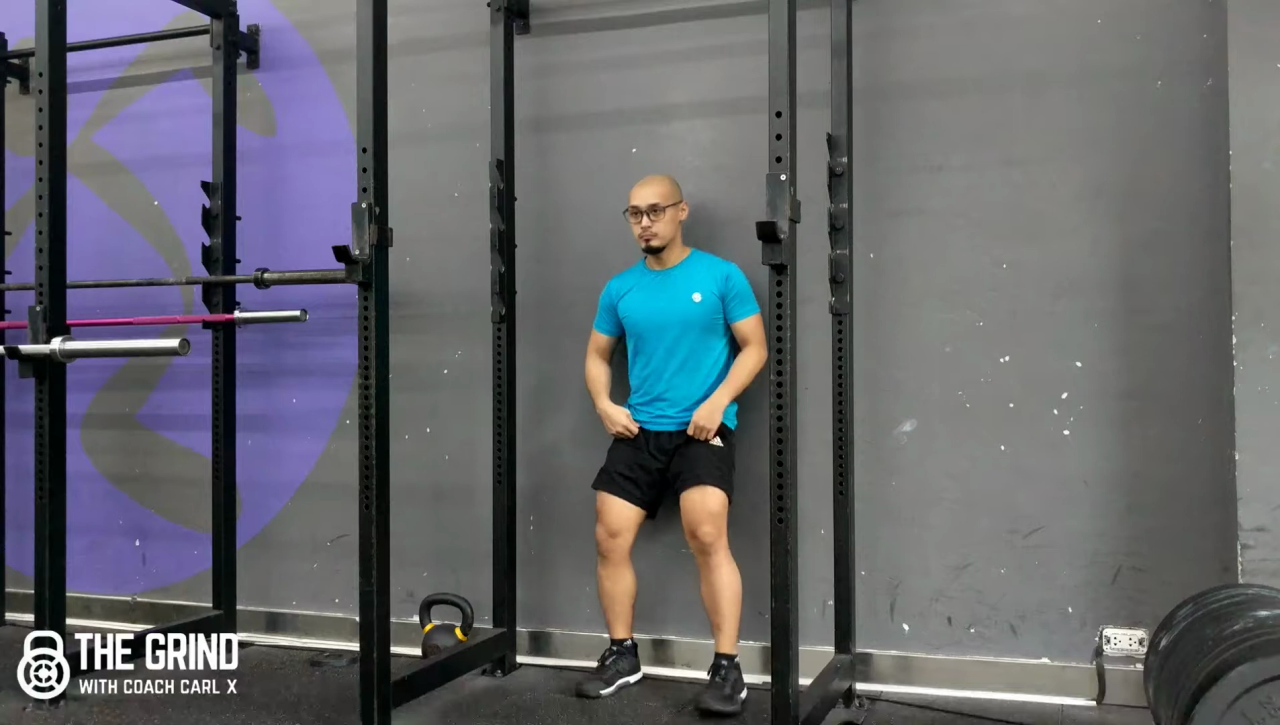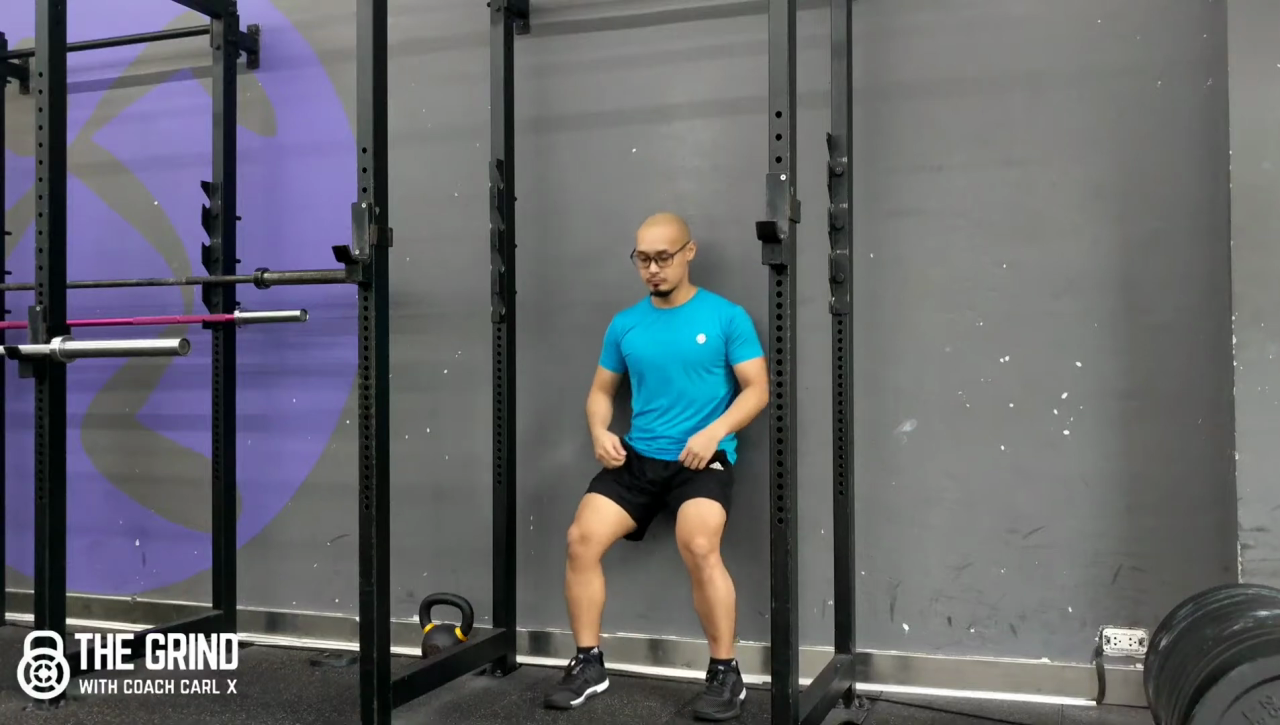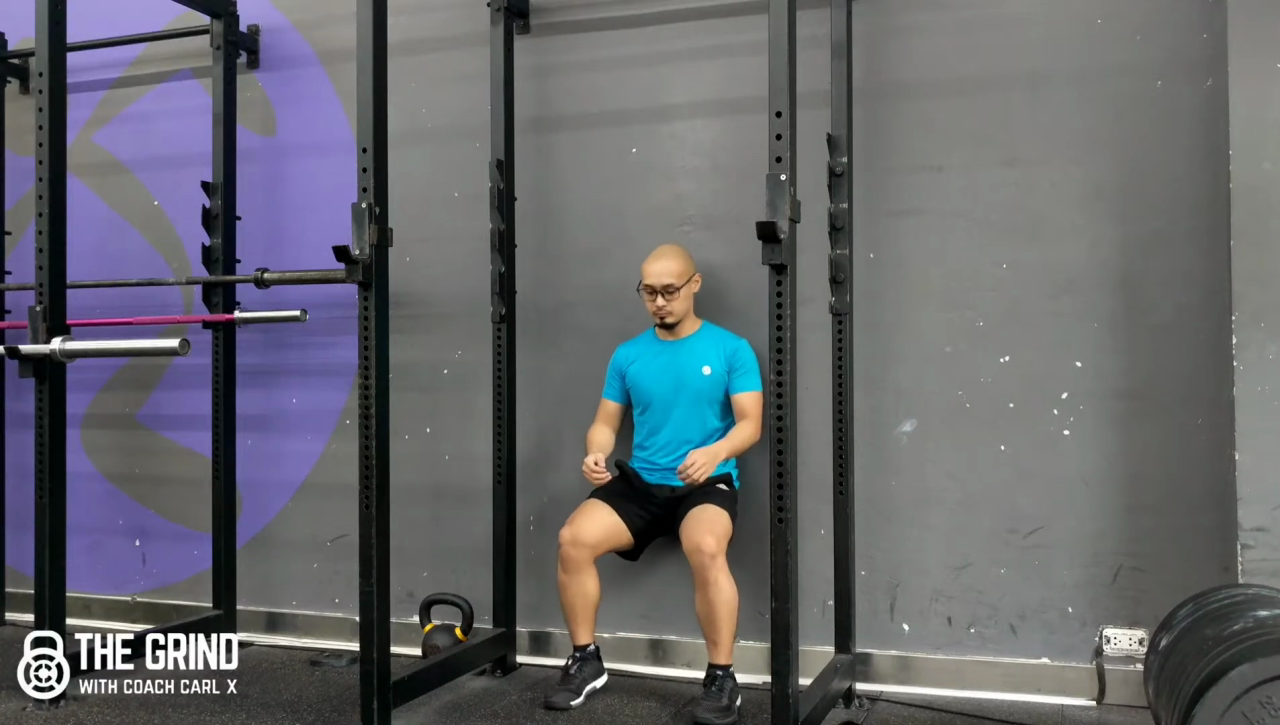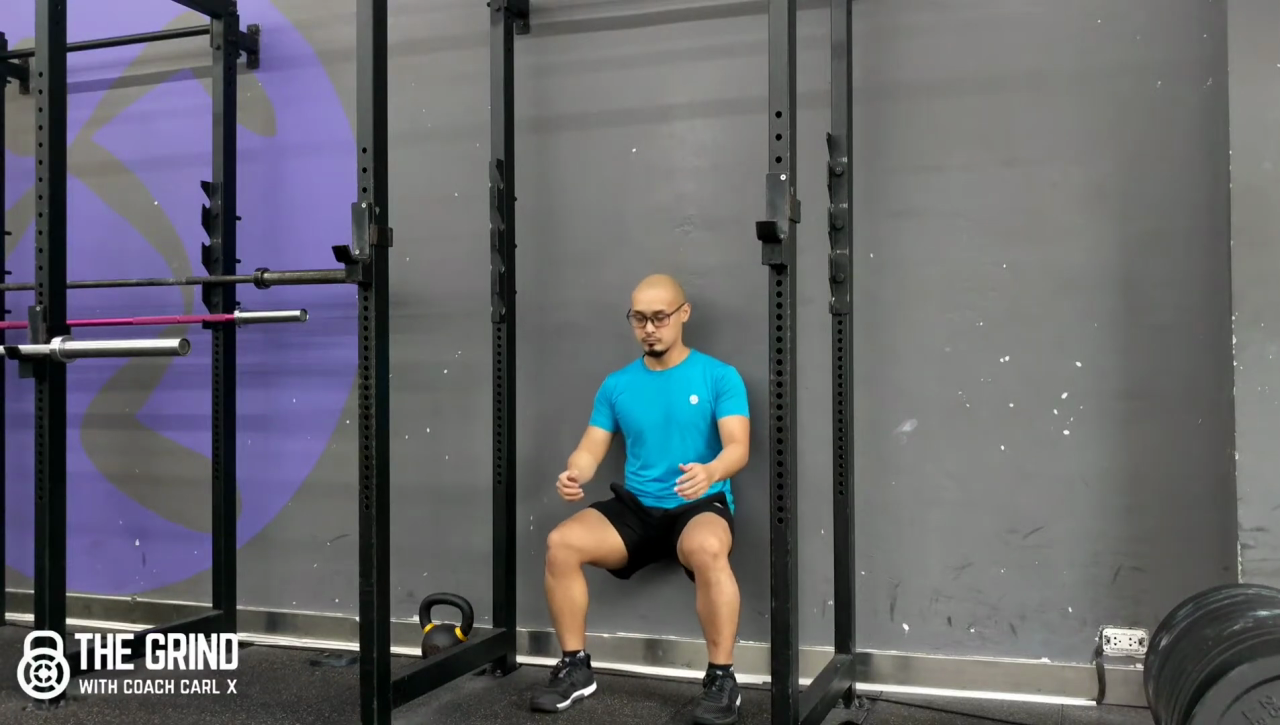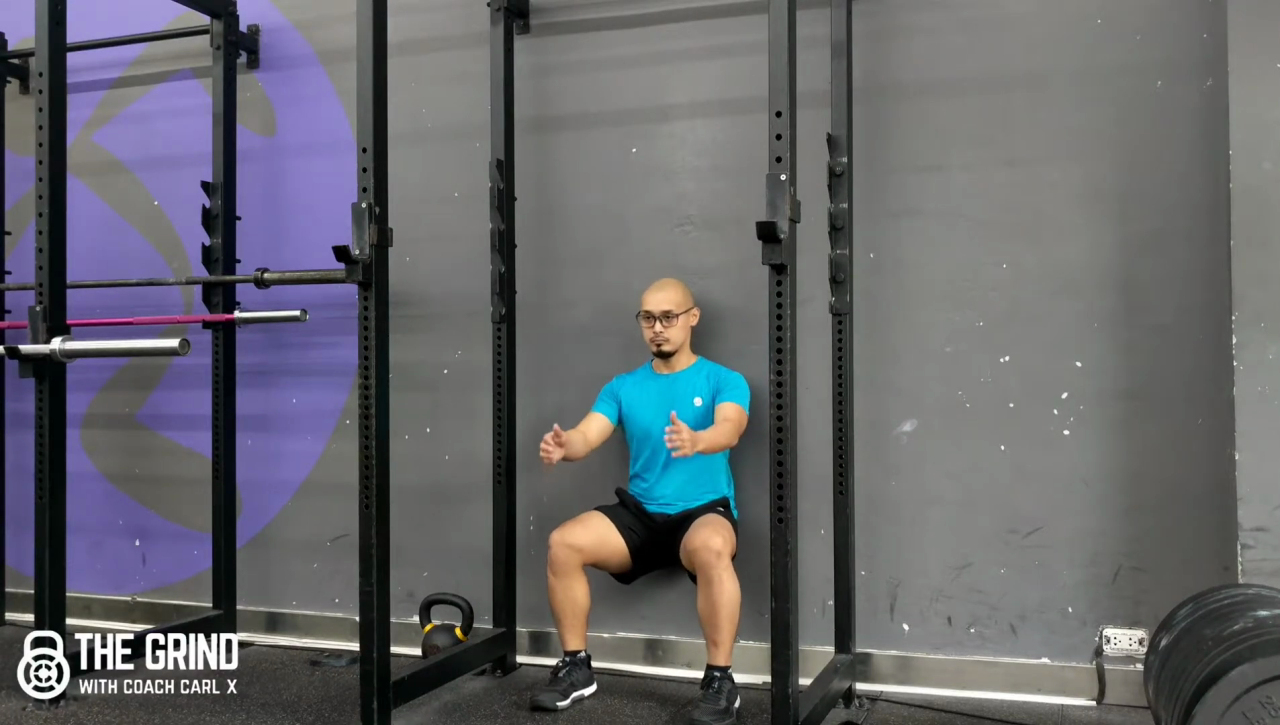
dt=0.4s
person 1, frame 1
left shoulder: (721, 276)
right shoulder: (620, 288)
left elbow: (754, 347)
right elbow: (596, 355)
left wrist: (718, 400)
right wrist: (603, 403)
left hip: (701, 431)
right hip: (639, 432)
left knee: (706, 537)
right knee: (610, 537)
left ankle: (727, 668)
right ankle: (622, 654)
person 1, frame 2
left shoulder: (727, 317)
right shoulder: (624, 324)
left elbow: (757, 389)
right elbow: (601, 390)
left wrist: (714, 432)
right wrist: (601, 432)
left hip: (703, 459)
right hip: (637, 457)
left knee: (698, 548)
right knee: (581, 537)
left ankle: (725, 671)
right ankle: (589, 663)
person 1, frame 3
left shoulder: (730, 349)
right shoulder: (628, 355)
left elbow: (750, 422)
right elbow: (604, 423)
left wrist: (716, 451)
right wrist: (596, 454)
left hip: (705, 485)
right hip: (640, 482)
left knee: (705, 548)
right knee: (573, 538)
left ankle: (721, 678)
right ankle: (585, 661)
person 1, frame 4
left shoulder: (719, 377)
right shoulder: (617, 385)
left elbow: (738, 446)
right elbow: (589, 450)
left wrist: (711, 473)
right wrist: (573, 475)
left hip: (700, 508)
right hip: (636, 507)
left knee: (708, 551)
right knee: (560, 543)
left ankle: (722, 679)
right ankle: (575, 667)
person 1, frame 5
left shoulder: (725, 381)
right shoulder: (623, 386)
left elbow: (730, 428)
right elbow: (589, 434)
left wrist: (694, 441)
right wrist: (564, 446)
left hip: (704, 513)
right hip: (640, 513)
left knee: (711, 549)
right knee: (562, 543)
left ankle: (719, 681)
right ankle: (575, 667)
